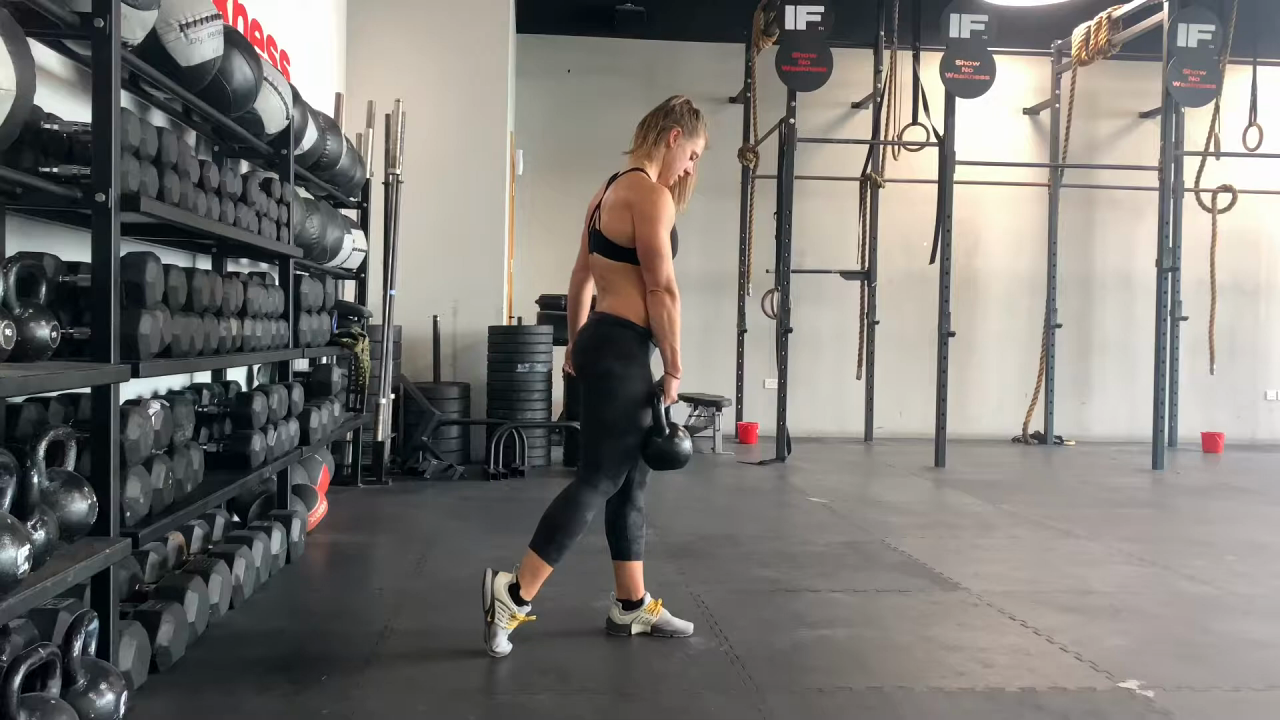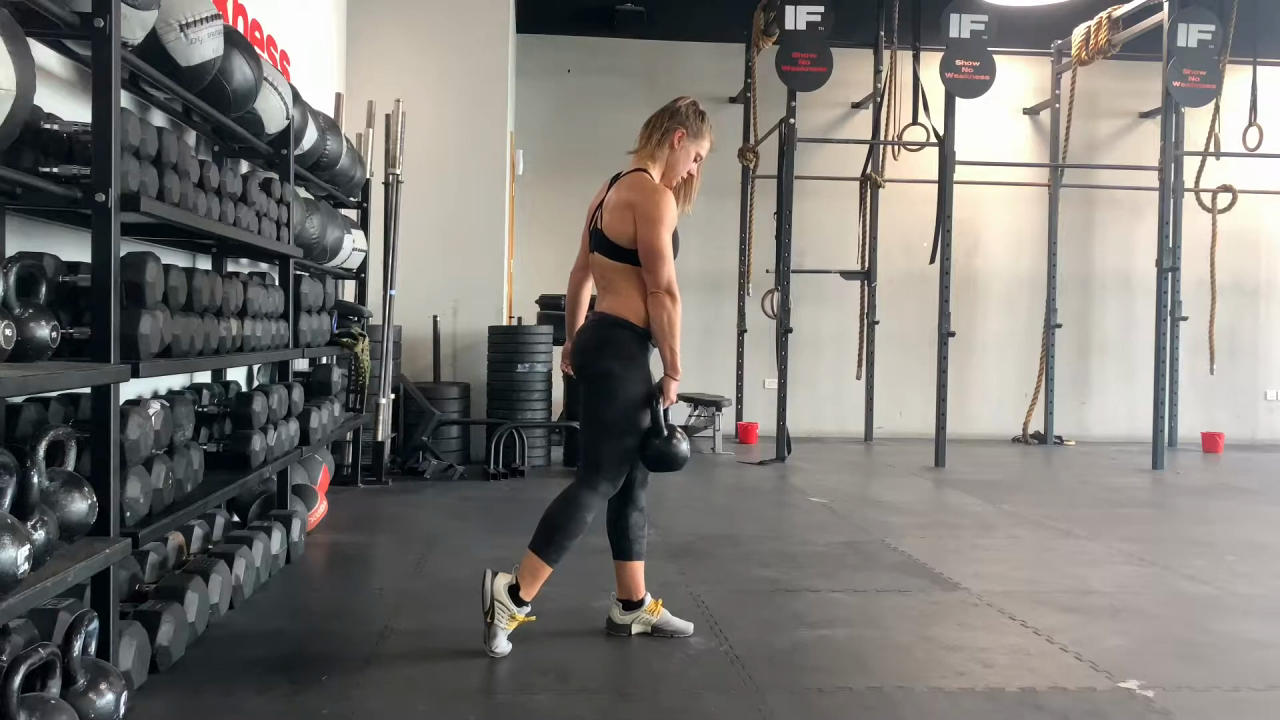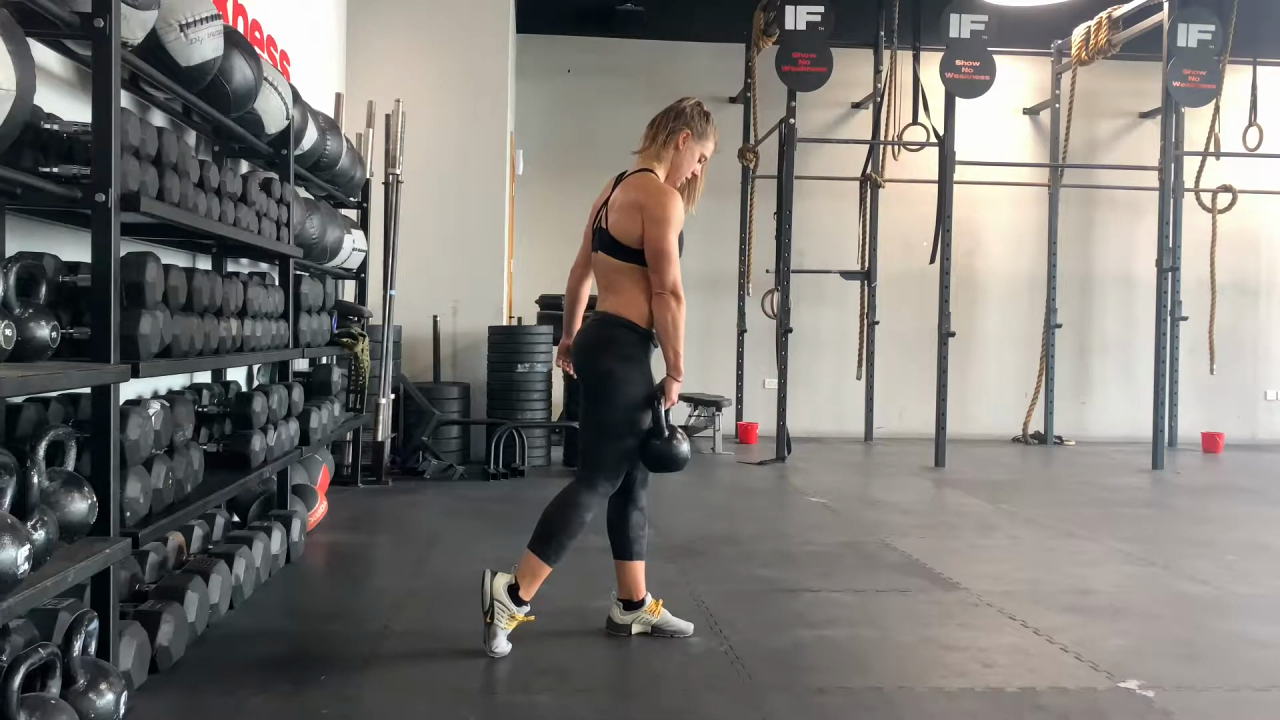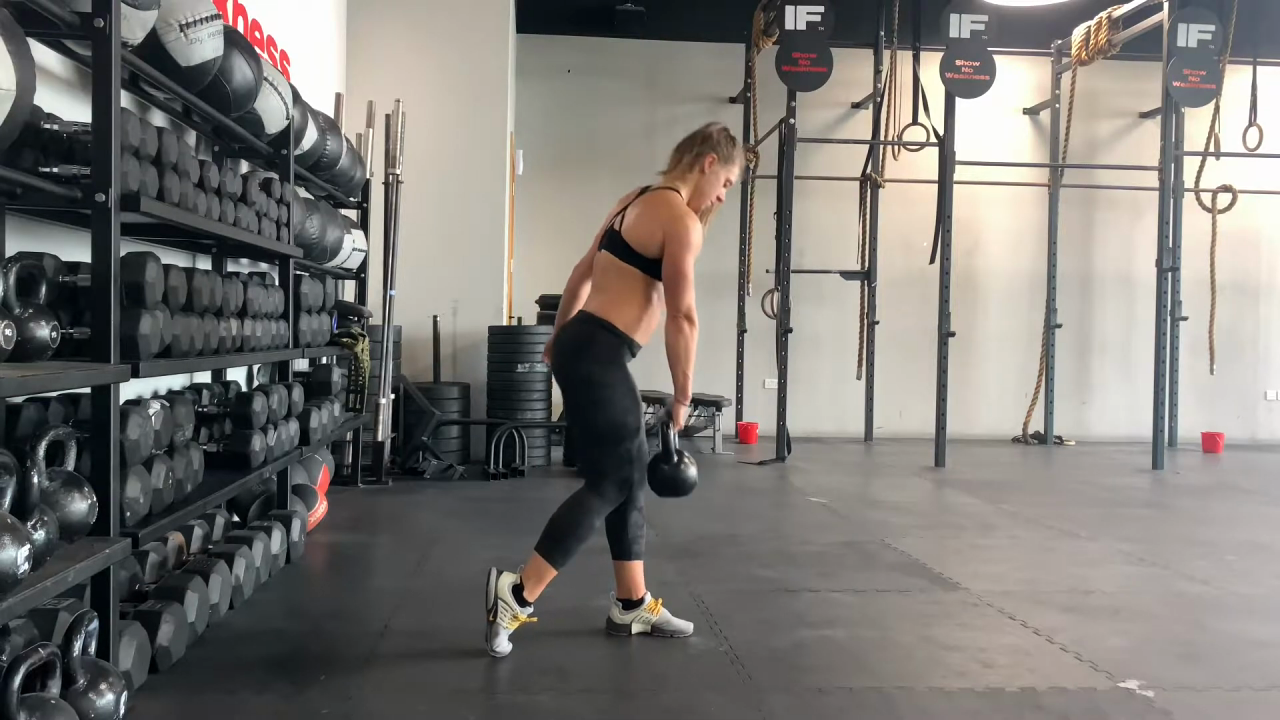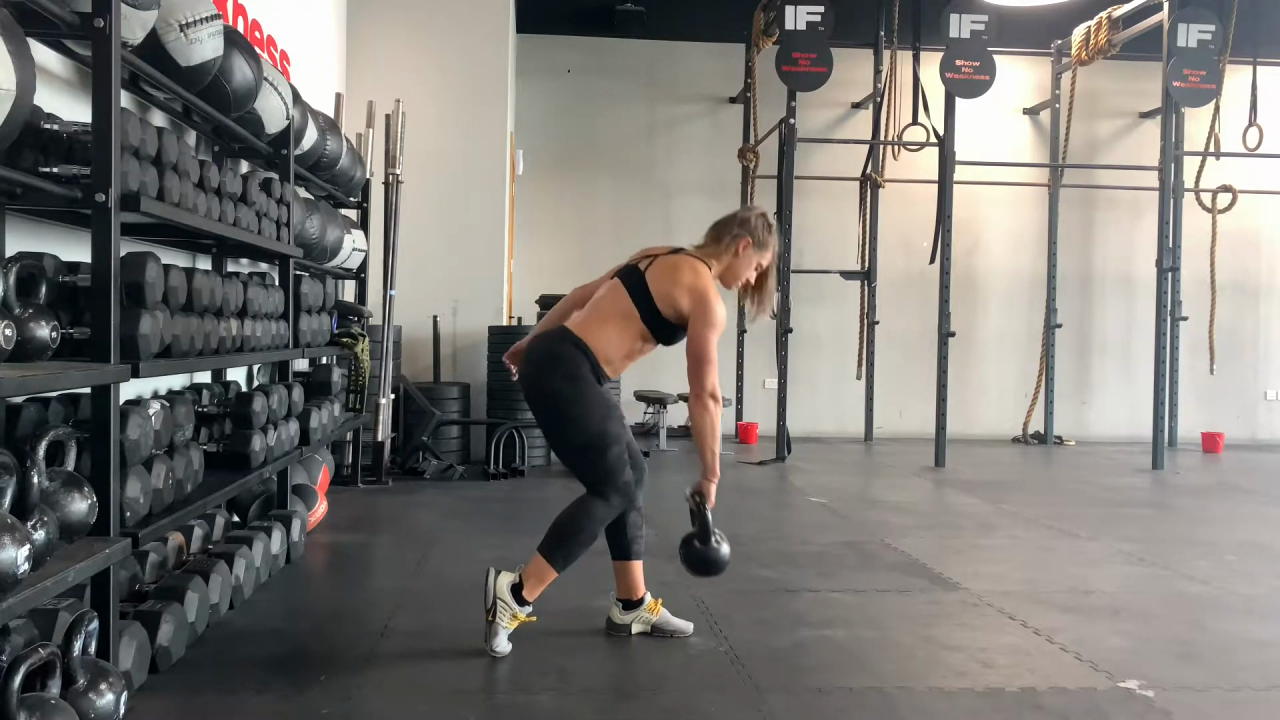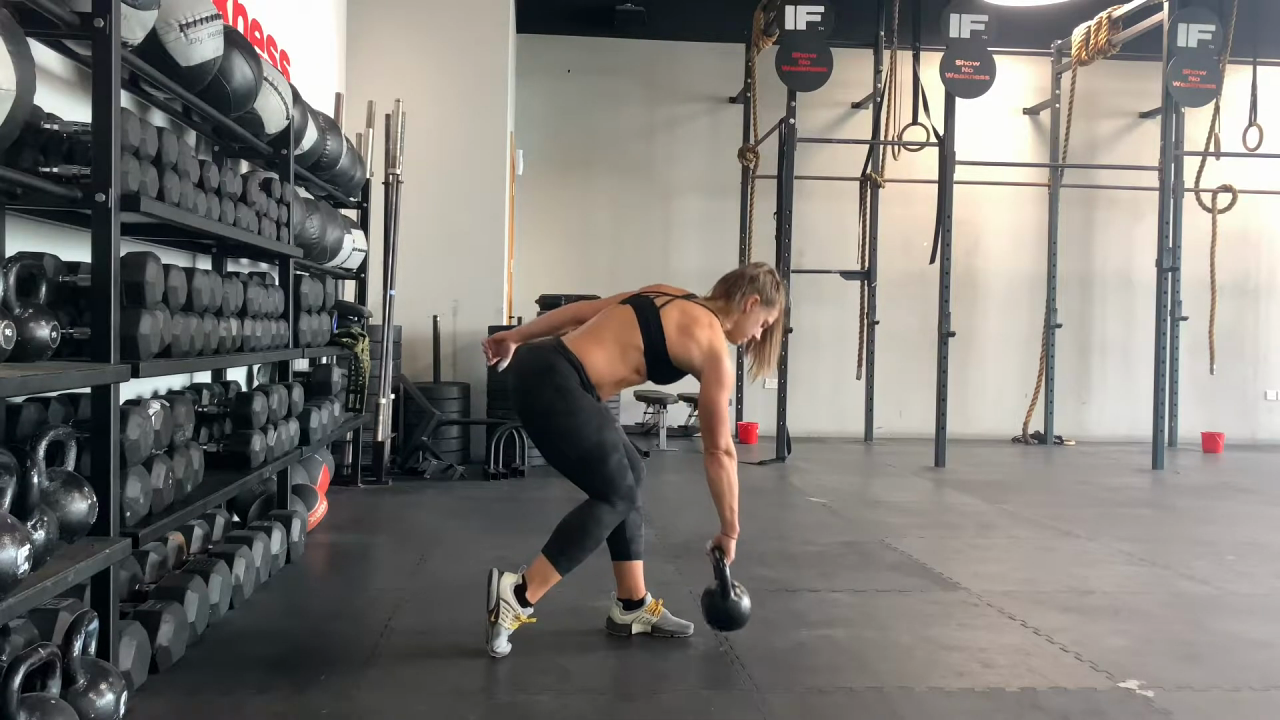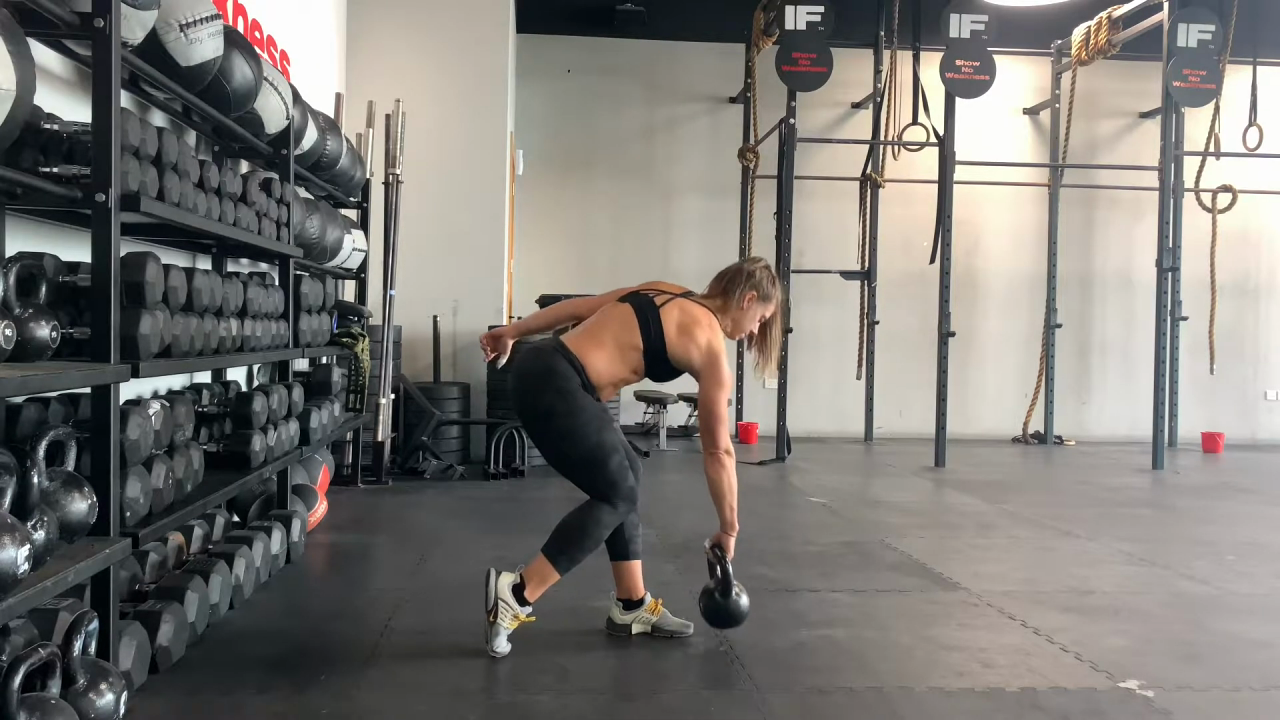
dt=0.4s
person 1, frame 1
left shoulder: (613, 189)
right shoulder: (652, 195)
left elbow: (582, 274)
right elbow: (662, 289)
left wrist: (576, 342)
right wrist: (674, 368)
left hip: (602, 342)
right hip: (621, 351)
left knee: (630, 480)
right knee: (600, 479)
left ankle: (632, 605)
right ankle: (512, 593)
person 1, frame 2
left shoulder: (613, 189)
right shoulder: (654, 196)
left elbow: (581, 273)
right elbow: (662, 292)
left wrist: (572, 340)
right wrist: (673, 370)
left hip: (600, 342)
right hip: (620, 352)
left knee: (631, 480)
right knee: (599, 480)
left ankle: (632, 605)
right ankle: (513, 593)
person 1, frame 3
left shoulder: (616, 188)
right shoulder: (660, 197)
left elbow: (581, 271)
right elbow: (668, 292)
left wrist: (569, 336)
right wrist: (676, 371)
left hip: (601, 341)
right hip: (621, 352)
left knee: (631, 479)
right knee: (598, 480)
left ankle: (633, 606)
right ankle: (511, 595)
person 1, frame 4
left shoulder: (639, 200)
right shoulder: (681, 219)
left elbow: (584, 271)
right elbow: (681, 317)
left wrist: (561, 334)
right wrist: (682, 397)
left hip: (580, 345)
right hip: (598, 355)
left knee: (630, 475)
right knee: (610, 483)
left ankle: (632, 605)
right ankle: (515, 595)
person 1, frame 5
left shoulder: (662, 259)
right shoulder: (705, 296)
left elbow: (583, 295)
right elbow: (705, 397)
left wrist: (530, 344)
right wrist: (710, 478)
left hip: (551, 358)
right hip: (564, 373)
left knee: (629, 473)
right knee: (611, 489)
left ankle: (632, 606)
right ankle: (513, 596)
person 1, frame 6
left shoulder: (669, 298)
right shoulder: (713, 349)
left elbow: (584, 310)
right elbow: (719, 451)
left wrist: (516, 337)
right wrist: (730, 530)
left hip: (542, 366)
right hip: (553, 383)
left knee: (628, 474)
right knee: (615, 494)
left ankle: (632, 606)
right ankle: (517, 596)
person 1, frame 7
left shoulder: (665, 294)
right shoulder: (711, 348)
left elbow: (579, 307)
right elbow: (718, 452)
left wrist: (511, 332)
right wrist: (728, 529)
left hip: (542, 367)
right hip: (553, 384)
left knee: (625, 477)
right knee: (615, 496)
left ankle: (632, 606)
right ankle: (516, 595)
